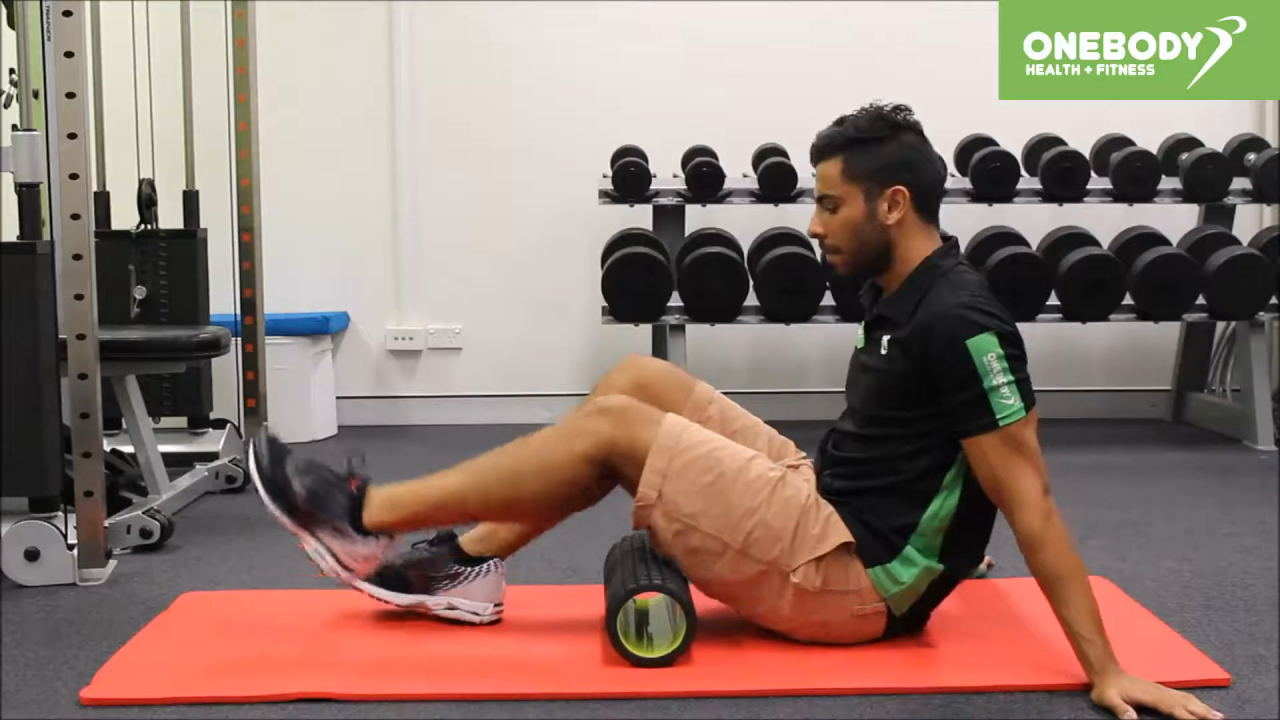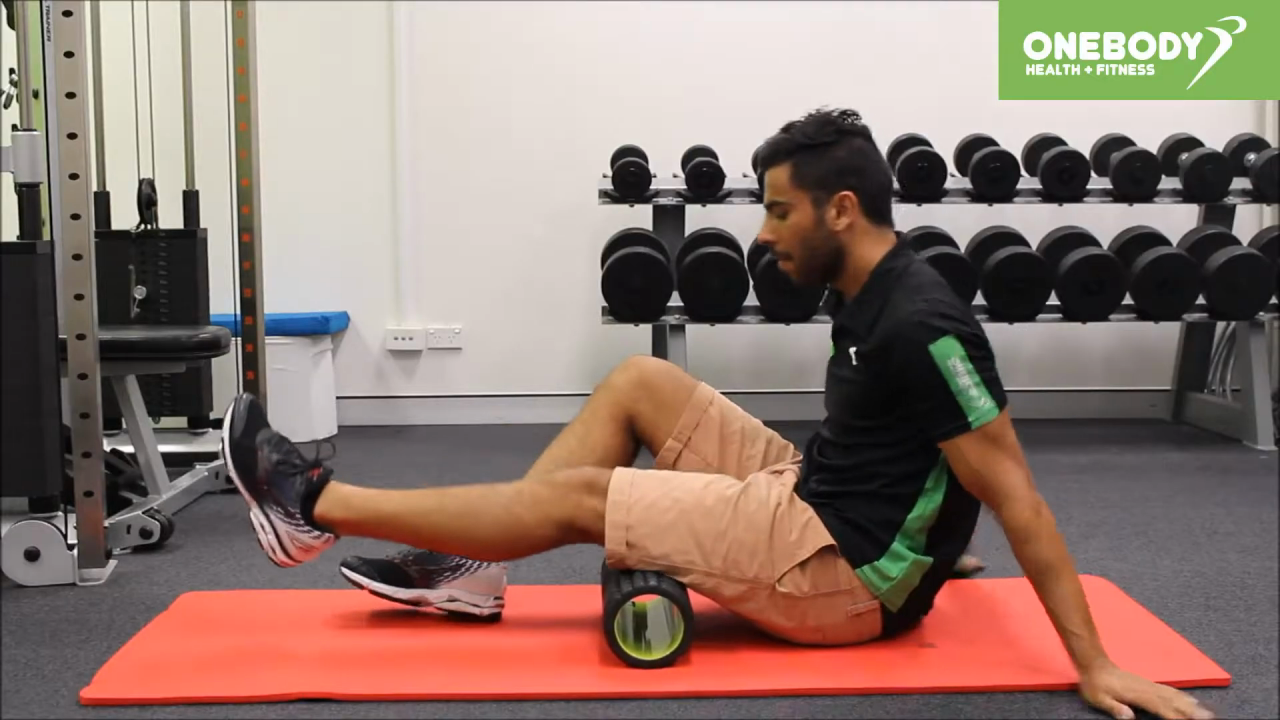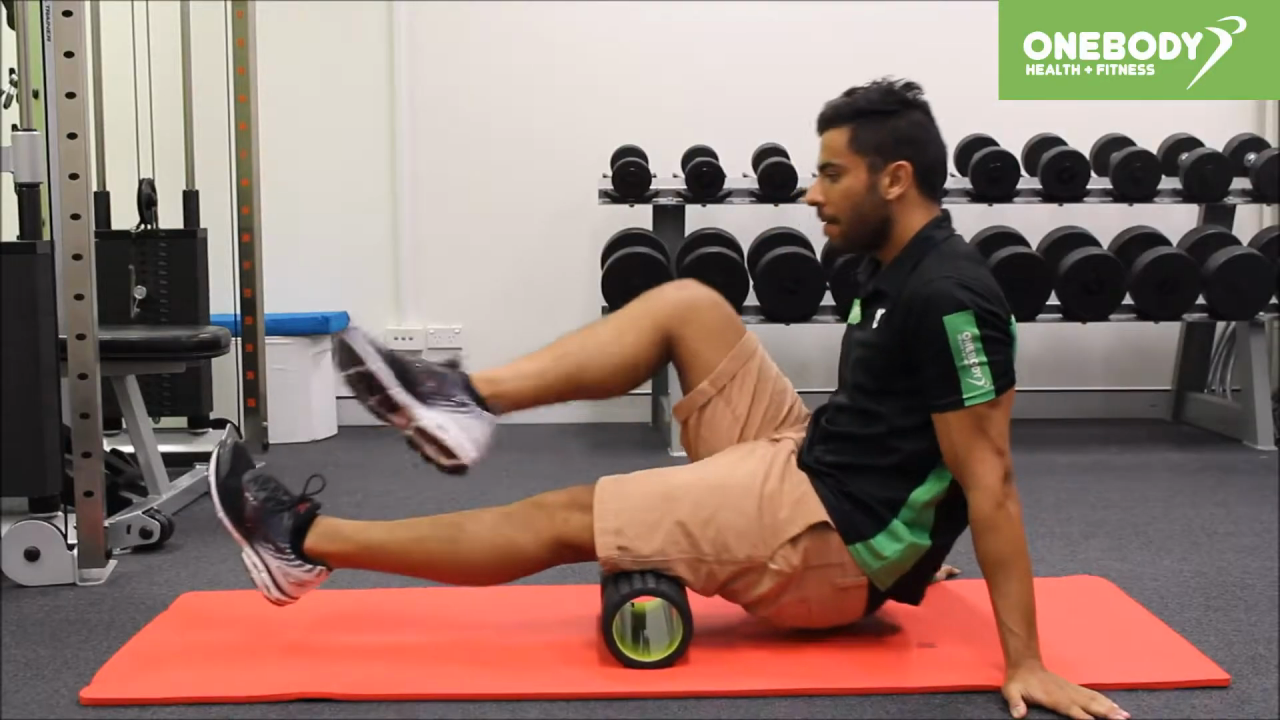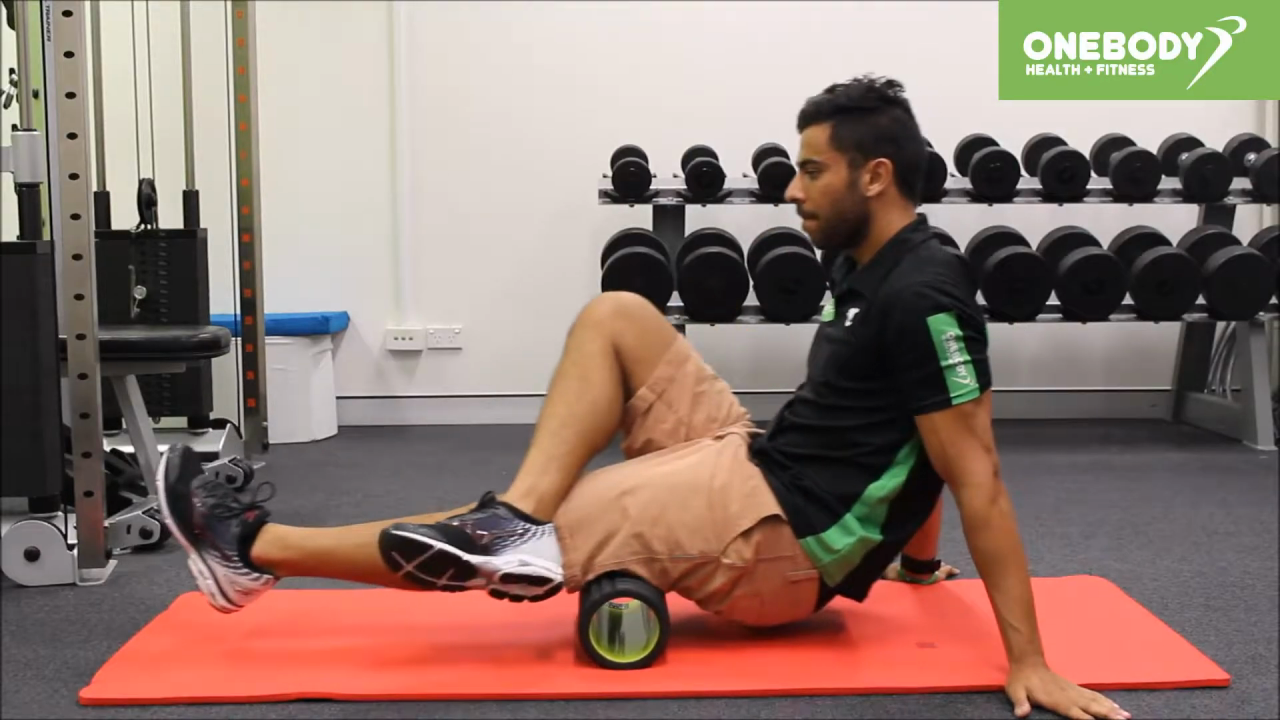
dt=0.5s
person 1, frame 1
left shoulder: (956, 322)
right shoulder: (903, 293)
left elbow: (1029, 500)
right wrist: (936, 544)
left hip: (846, 574)
right hip: (829, 506)
left knee: (612, 425)
right knee: (640, 380)
left ankle: (365, 520)
right ankle: (467, 566)
person 1, frame 2
left shoulder: (913, 321)
right shoulder: (870, 288)
left elbow: (1014, 490)
right elbow: (933, 455)
right wrist: (935, 534)
left hip: (841, 568)
right hip: (820, 500)
left knee: (583, 498)
right knee: (638, 383)
left ankle: (312, 502)
right ankle: (468, 565)
person 1, frame 3
left shoulder: (946, 297)
right shoulder: (897, 268)
left elbow: (989, 481)
right wrist: (909, 543)
left hip: (828, 543)
right hip: (810, 473)
left knee: (562, 519)
right knee: (687, 306)
left ankle: (310, 540)
right ankle: (465, 403)
person 1, frame 4
left shoulder: (920, 299)
right shoulder: (876, 272)
left elbow: (977, 477)
right elbow: (917, 442)
right wrist: (916, 557)
left hip: (773, 540)
right hip: (755, 471)
left knee: (536, 528)
right knee: (615, 317)
left ankle: (255, 549)
right ankle: (514, 526)
